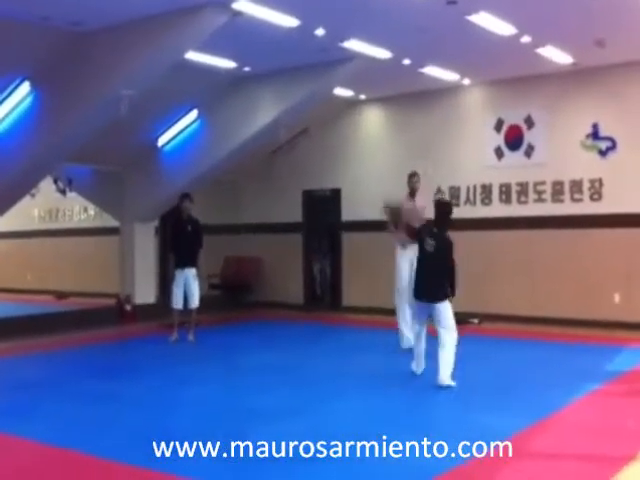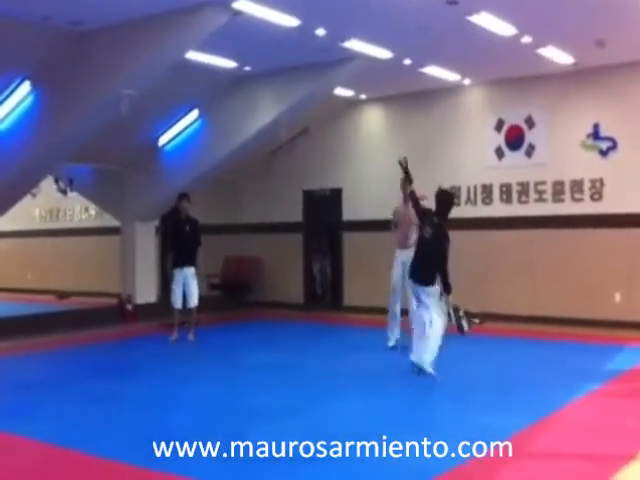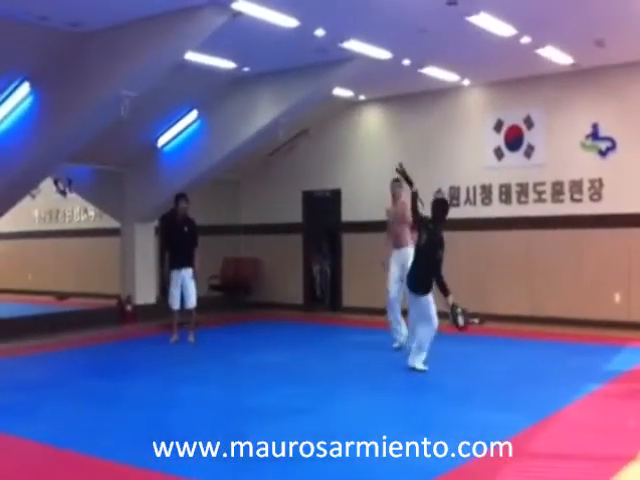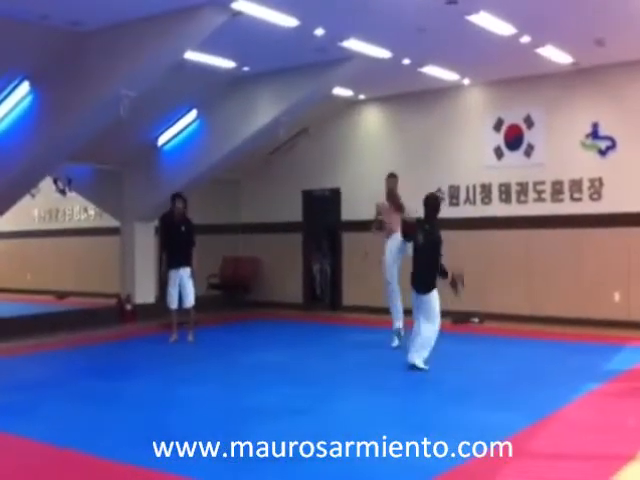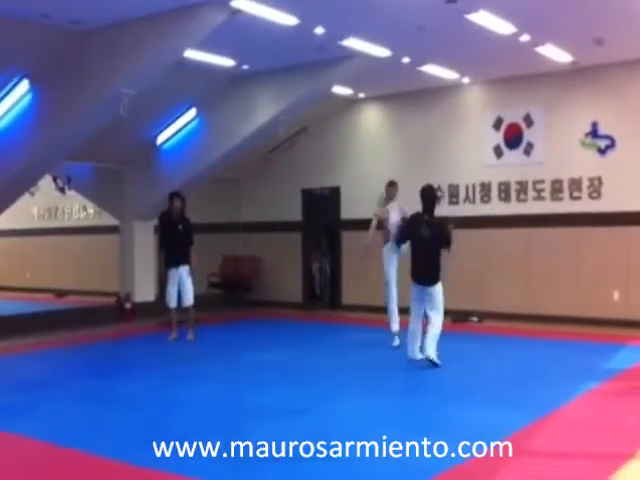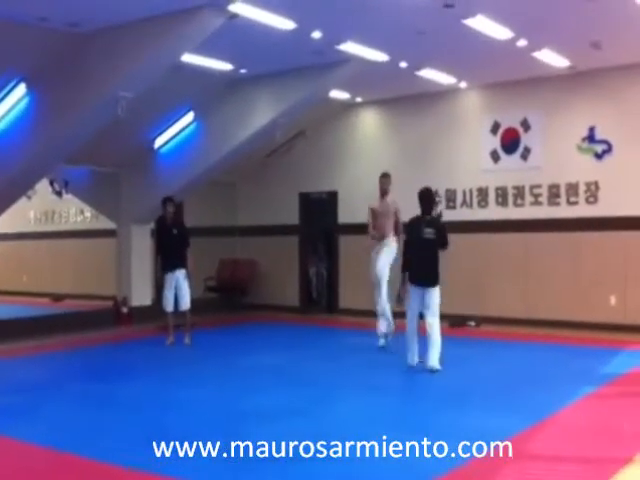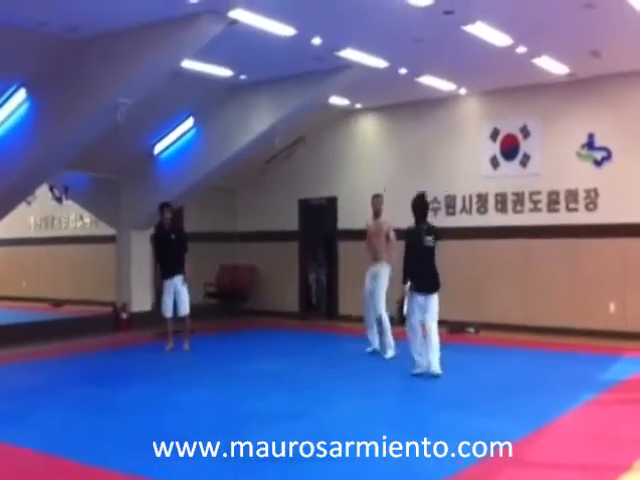
dt=0.2s
person 1, frame 1
left shoulder: (423, 230)
right shoulder: (446, 242)
left elbow: (412, 224)
right elbow: (449, 270)
left wrist: (408, 216)
right wrist: (452, 292)
left hip: (419, 293)
right hip: (438, 297)
left knee: (419, 328)
right knee: (448, 335)
left ankle: (417, 366)
right ankle: (444, 377)
person 1, frame 2
left shoulder: (426, 216)
right shoulder: (442, 234)
left elbow: (414, 201)
right elbow: (441, 266)
left wrist: (407, 176)
right wrist: (448, 290)
left hip: (414, 276)
right hip: (427, 281)
left knee: (421, 315)
right knee: (437, 320)
left ankle: (418, 356)
right ankle: (424, 359)
person 1, frame 3
left shoulder: (423, 224)
right shoulder: (437, 239)
left elbow: (415, 214)
right elbow: (436, 271)
left wrist: (414, 193)
right wrist: (447, 295)
left hip: (412, 281)
right hip: (422, 287)
left knee: (418, 320)
right knee: (430, 325)
left ankle: (414, 355)
right ankle: (415, 360)
person 1, frame 4
left shoulder: (418, 226)
right shoulder: (434, 236)
left elbow: (407, 236)
right elbow: (436, 265)
left wrist: (403, 220)
right wrist: (449, 276)
left hip: (416, 281)
right hip: (427, 285)
left knee: (421, 319)
right knee: (432, 323)
left ankle: (415, 354)
right ankle: (416, 357)
person 1, frame 5
left shoulder: (413, 220)
right shoulder: (438, 226)
left elbow: (400, 240)
right elbow: (446, 244)
left wrist: (399, 236)
right wrist: (448, 231)
left hip: (416, 276)
right hip: (432, 278)
left knee: (416, 313)
right knee: (436, 314)
left ankle: (414, 351)
right ankle: (430, 350)
person 1, frame 6
left shoulder: (413, 224)
right shoulder: (439, 226)
left elbow: (406, 251)
left wrist: (403, 277)
left hip: (414, 279)
right hip: (432, 280)
left knee: (412, 318)
right knee: (433, 320)
left ankle: (412, 358)
right ankle: (433, 361)
person 1, frame 7
left shoulder: (412, 233)
right shoulder: (434, 231)
left elbow: (408, 259)
left wrist: (406, 283)
left hip: (417, 286)
right hip: (432, 285)
left knee: (414, 325)
right knee: (431, 324)
left ankle: (421, 365)
right ankle: (434, 365)
person 2, frame 1
left shoulder: (422, 206)
right elbow: (391, 223)
right wrist: (398, 237)
left hip: (416, 250)
right hip: (402, 250)
right knee: (402, 290)
left ankle: (410, 331)
right ankle: (406, 334)
person 2, frame 2
right shoulder: (397, 211)
right wrist: (397, 240)
left hip: (413, 253)
right hip: (399, 253)
left knee: (413, 295)
right knee: (395, 293)
right ankle: (393, 335)
person 2, frame 3
left shoulder: (406, 207)
right shoulder: (389, 211)
left elbow: (412, 224)
right wrist: (388, 252)
left hip: (408, 251)
right hip: (394, 254)
right knee: (392, 297)
right ankle: (400, 335)
person 2, frame 4
left shoulder: (399, 202)
right shoulder: (380, 206)
left elbow: (405, 211)
right elbow: (376, 227)
left hip: (401, 239)
right hip: (389, 243)
right knee: (391, 285)
right ankle: (398, 327)
person 2, frame 5
left shoulder: (400, 209)
right shoulder: (379, 213)
right elbow: (371, 230)
right wrist: (368, 245)
left hip: (398, 242)
right hip: (388, 248)
right knee: (390, 287)
right ankle: (395, 330)
person 2, frame 6
left shoulder: (394, 204)
right shoulder: (373, 206)
left elbow: (399, 227)
right elbow: (370, 227)
left wrist: (396, 240)
right wrist: (373, 234)
left hip: (390, 245)
right hip: (378, 246)
left knee: (381, 282)
right knee: (379, 288)
left ankle: (385, 325)
right ankle: (385, 330)
person 2, frame 7
left shoulder: (386, 225)
right shoulder: (368, 226)
left elbow: (392, 243)
left wrist: (386, 260)
right wrist: (371, 254)
left hip: (382, 267)
right hip: (372, 267)
left knee: (380, 308)
right knee: (368, 308)
left ankle: (390, 347)
right ankle: (374, 343)
person 3, frame 1
left shoulder: (195, 223)
right shoulder: (175, 223)
left elbow: (199, 246)
right elbow: (173, 247)
left wrist: (197, 266)
right wrist: (173, 265)
left hip: (191, 268)
right hip: (178, 268)
left knee: (193, 302)
right knee: (176, 302)
left ankle: (191, 332)
right ankle: (175, 332)
person 3, frame 2
left shoulder: (193, 223)
right shoulder: (174, 223)
left elbow: (197, 246)
right elbow: (171, 247)
left wrist: (196, 265)
right wrist: (171, 265)
left hip: (190, 267)
right hip: (177, 267)
left knee: (192, 301)
right knee: (176, 301)
left ankle: (192, 331)
right ankle: (175, 331)
person 3, frame 3
left shoulder: (190, 223)
right shoulder: (170, 224)
left elbow: (195, 247)
right elbow: (167, 248)
left wrist: (194, 266)
right wrist: (167, 267)
left hip: (187, 268)
right hip: (174, 268)
left knee: (191, 303)
right knee: (174, 303)
left ankle: (192, 332)
right ankle: (175, 333)
person 3, frame 4
left shoulder: (187, 223)
right shoulder: (167, 223)
left elbow: (192, 246)
right elbow: (164, 248)
left wrist: (192, 265)
right wrist: (164, 268)
left hip: (185, 267)
right hip: (172, 268)
left knee: (189, 302)
right knee: (172, 302)
left ankle: (191, 332)
right ankle: (174, 332)
person 3, frame 5
left shoulder: (185, 221)
right shoulder: (165, 223)
left elbow: (190, 244)
right elbow: (163, 247)
left wrist: (191, 264)
right wrist: (164, 266)
left hip: (184, 266)
right hip: (171, 267)
left knee: (188, 300)
right knee: (171, 301)
left ankle: (191, 330)
right ankle: (174, 331)
person 3, frame 6
left shoulder: (180, 225)
right shoulder: (160, 228)
left elbow: (186, 247)
right elbow: (159, 252)
left wrist: (187, 267)
right wrist: (160, 272)
left hip: (180, 270)
right hip: (168, 271)
left knee: (185, 304)
right knee: (168, 305)
left ankle: (187, 334)
right ankle: (170, 335)
person 3, frame 7
left shoulder: (178, 231)
right shoulder: (157, 235)
left elbow: (184, 253)
right elbow: (158, 259)
left wrist: (184, 272)
right wrist: (160, 277)
left hip: (179, 276)
right hip: (167, 277)
left knee: (184, 310)
right knee: (167, 311)
left ankle: (187, 340)
right ankle: (170, 341)
